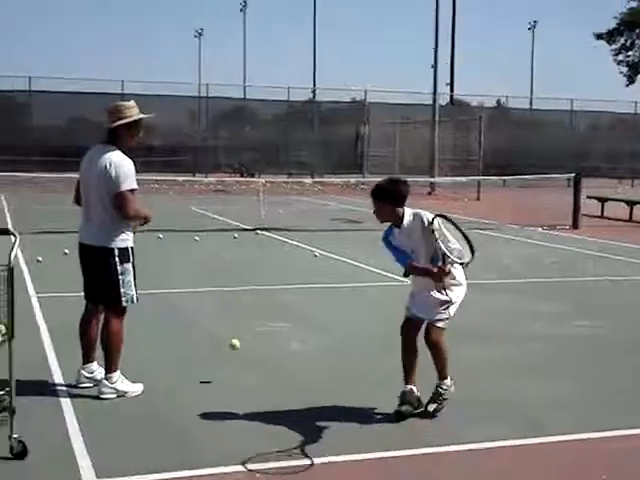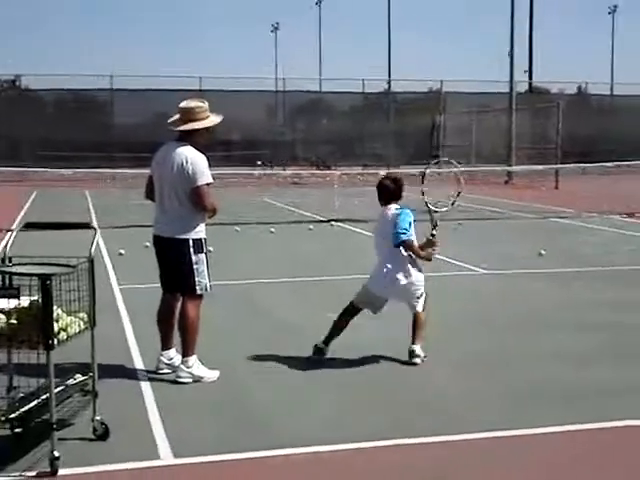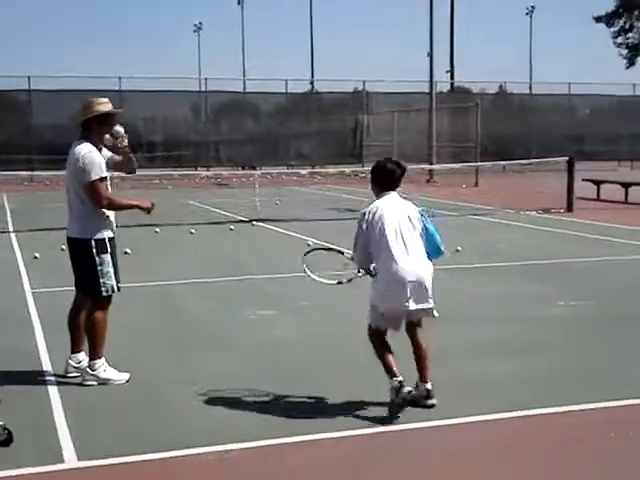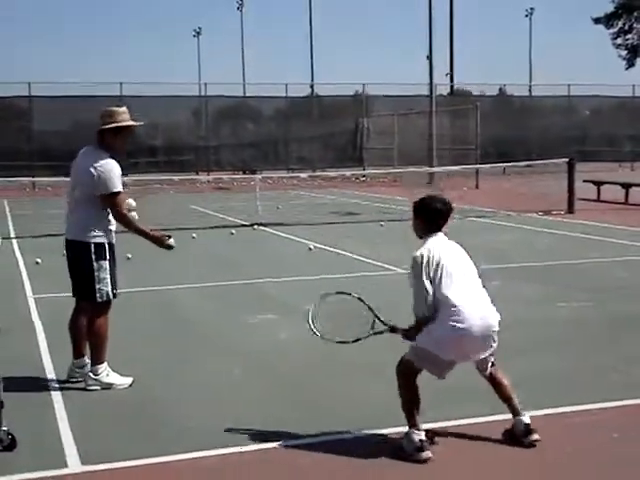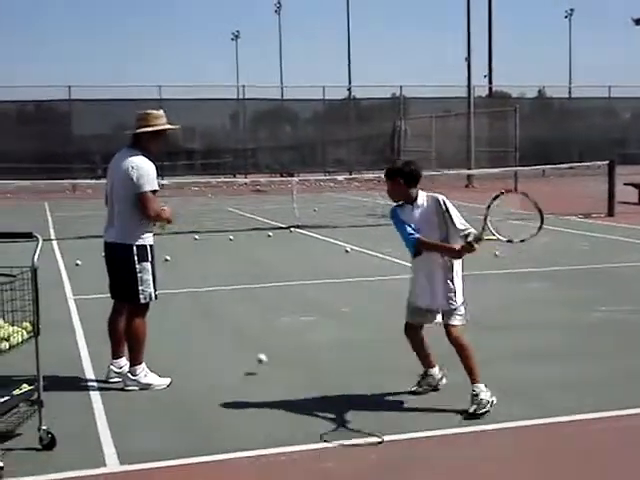
dt=1s
person 1, frame 1
left shoulder: (91, 155)
right shoulder: (120, 162)
left elbow: (79, 198)
right elbow: (128, 211)
right wrist: (145, 215)
left hip: (88, 242)
right hip: (112, 246)
left knee: (94, 307)
right knee: (115, 311)
left ankle: (88, 369)
right ankle: (111, 379)
person 1, frame 2
left shoulder: (162, 152)
right shoulder: (195, 158)
left elbow: (150, 193)
right elbow: (205, 203)
right wrist: (214, 208)
left hip: (163, 234)
right hip: (186, 237)
left knee: (171, 295)
right knee: (192, 298)
left ankle: (167, 355)
right ankle: (188, 364)
person 1, frame 3
left shoulder: (89, 150)
right shoulder: (90, 154)
left elbow: (128, 167)
right elbow: (102, 200)
left wrist: (126, 152)
right wrist: (137, 204)
left hip: (80, 235)
right hip: (93, 237)
left knee: (83, 298)
right knee: (101, 300)
left ankle: (76, 359)
right ankle: (96, 366)
person 1, frame 4
left shoulder: (85, 154)
right shoulder: (107, 166)
right elbow: (119, 214)
left wrist: (118, 200)
right wrist: (151, 236)
left hip: (76, 238)
right hip: (93, 242)
left knee: (84, 304)
right knee: (100, 306)
left ankle: (79, 365)
right ankle: (98, 372)
person 1, frame 5
left shoulder: (119, 158)
right shoulder: (142, 165)
right elbow: (150, 211)
right wrist: (165, 215)
left hip: (114, 241)
right hip: (134, 245)
left knee: (121, 306)
right knee: (138, 308)
left ankle: (118, 364)
right ankle: (136, 372)
person 2, frame 1
left shoulder: (424, 220)
right shoulder: (389, 236)
right elbow: (408, 266)
left wrist: (446, 266)
right wrist: (429, 272)
left hip: (449, 283)
right hip: (424, 284)
left knee: (433, 335)
right knee: (408, 332)
left ankle: (444, 386)
right ankle: (410, 392)
person 2, frame 2
left shoulder: (380, 221)
right shoulder: (403, 214)
right elbow: (406, 243)
left wrist: (423, 246)
right wrist: (422, 254)
left hip: (381, 278)
right hip: (408, 278)
left knee: (352, 309)
right knee: (418, 307)
left ankle: (324, 346)
right ankle: (416, 348)
person 2, frame 3
left shoulder: (370, 213)
right shoulder: (413, 209)
left elbow: (361, 258)
left wrist: (373, 267)
left hip: (392, 278)
right hip: (421, 274)
left knee: (377, 334)
right knee: (414, 329)
left ankle: (397, 383)
right ankle: (425, 388)
person 2, frame 4
left shoulder: (422, 256)
right shoulder: (458, 251)
left elbow: (425, 308)
left wrist: (415, 330)
left hip: (456, 325)
right hip: (486, 321)
left knee: (405, 371)
right knee: (489, 370)
left ankle: (416, 437)
right ankle: (523, 425)
person 2, frame 5
left shoulder: (437, 202)
right shoulder: (397, 213)
left elbow: (464, 231)
right elbow: (415, 241)
left wrist: (465, 245)
right wrist: (446, 248)
left hip: (447, 278)
right hip: (421, 280)
left knee: (454, 334)
right knee: (412, 330)
left ankle: (481, 391)
right ankle: (433, 373)
